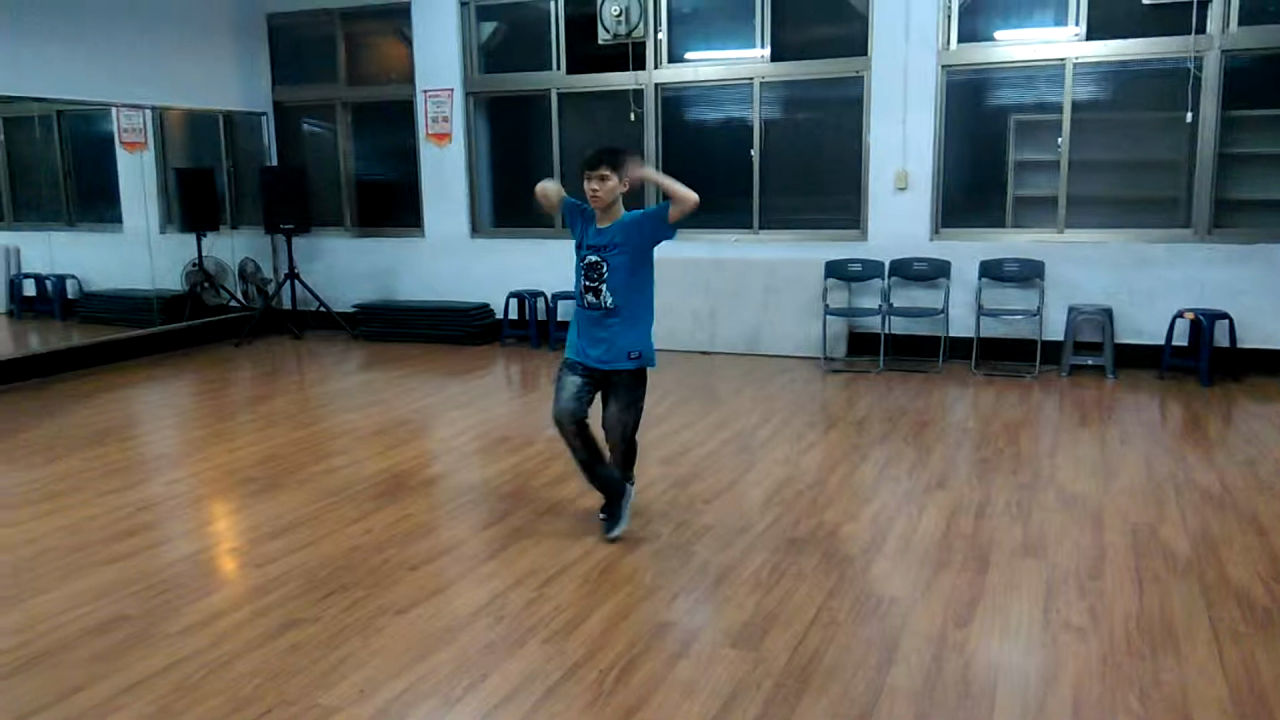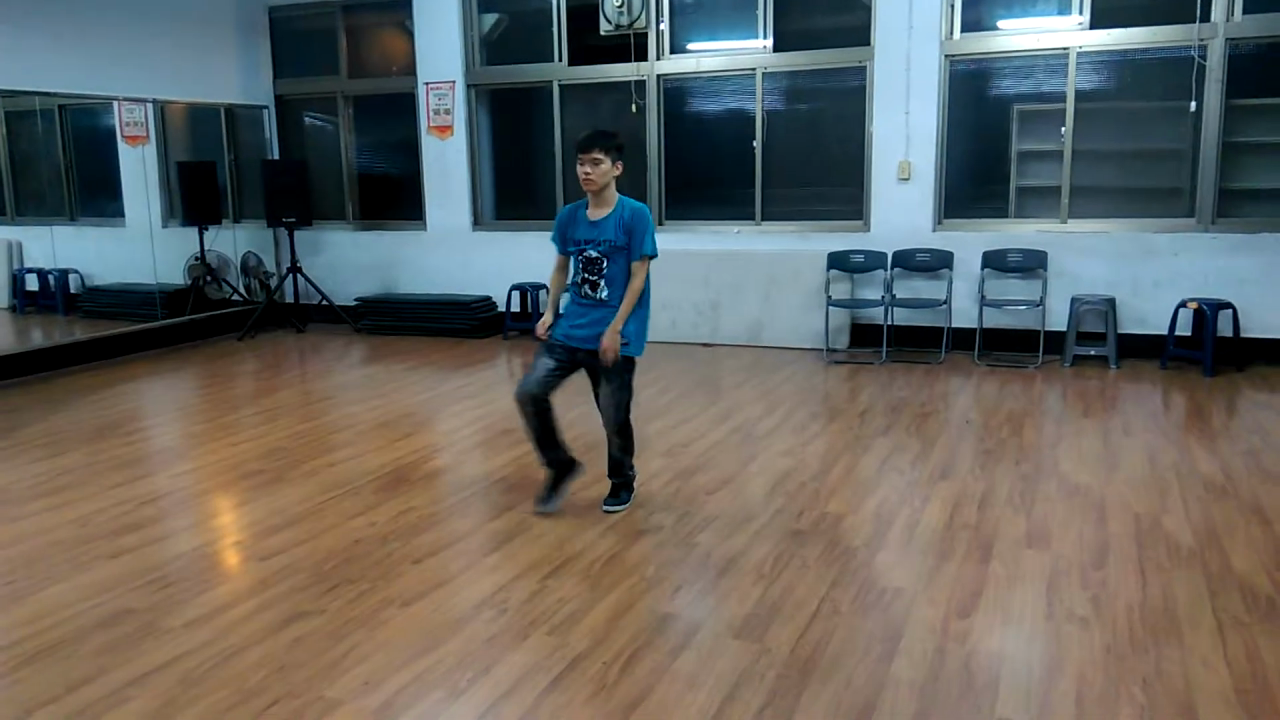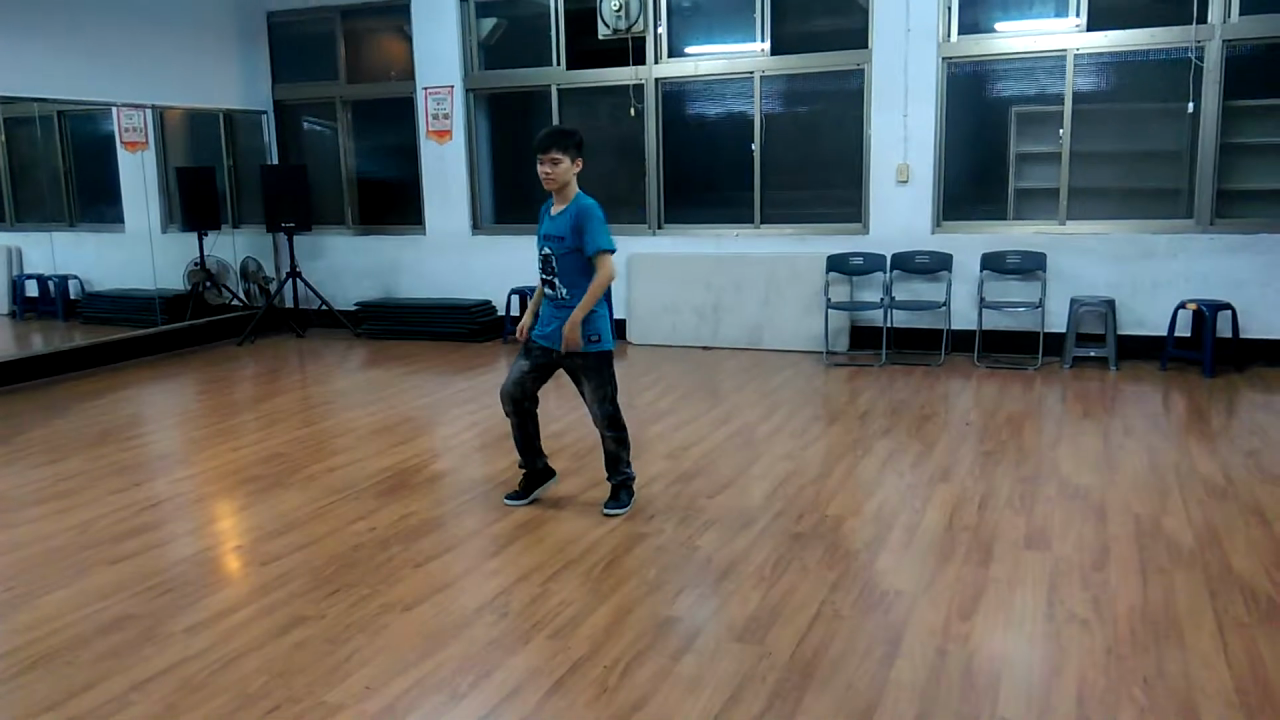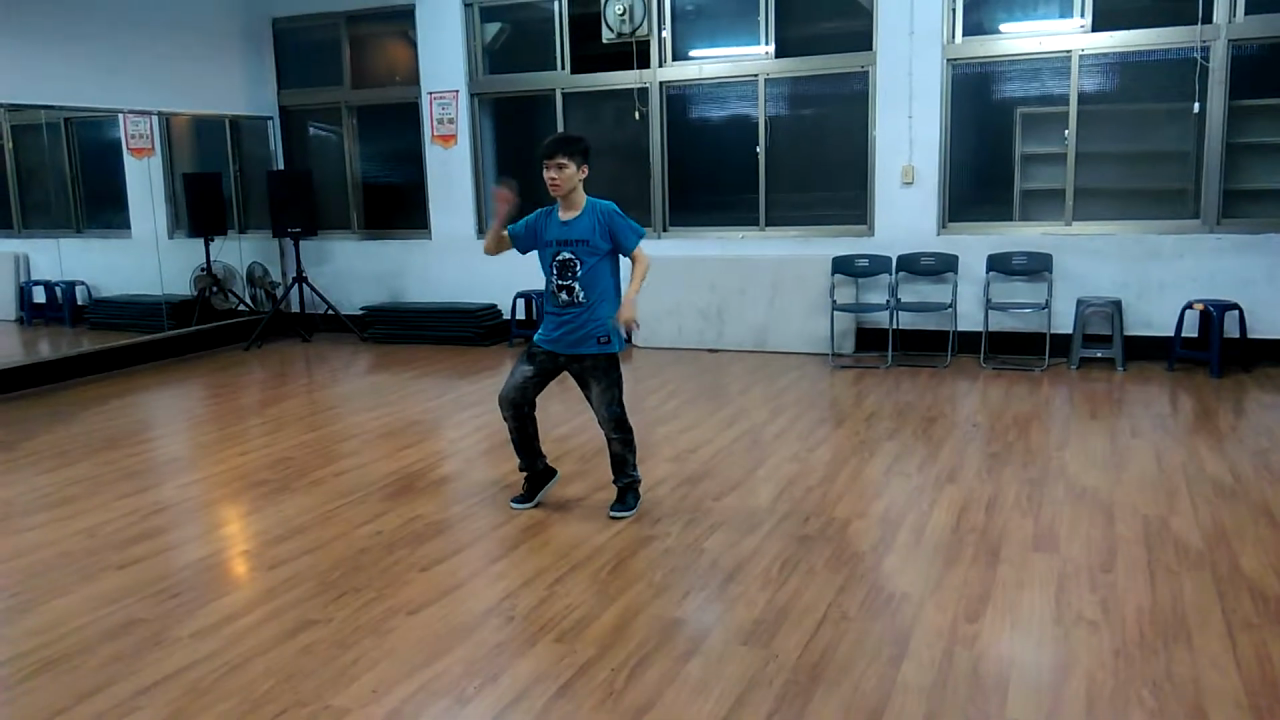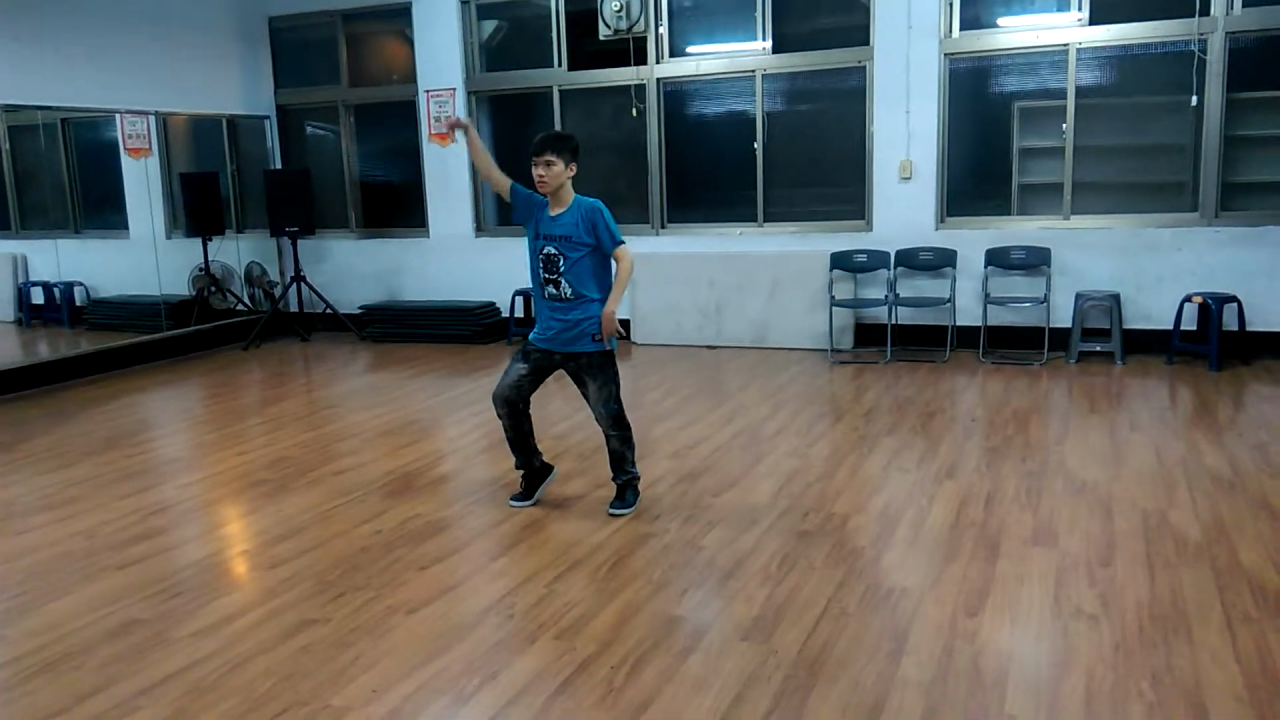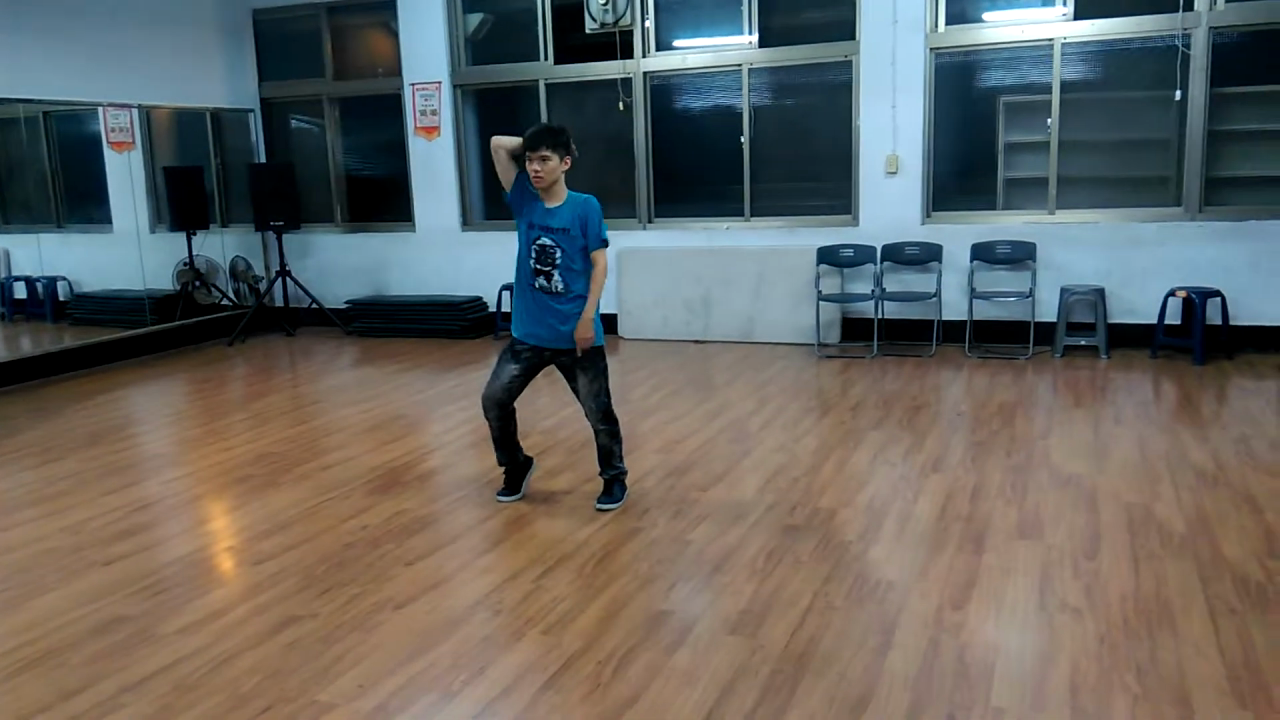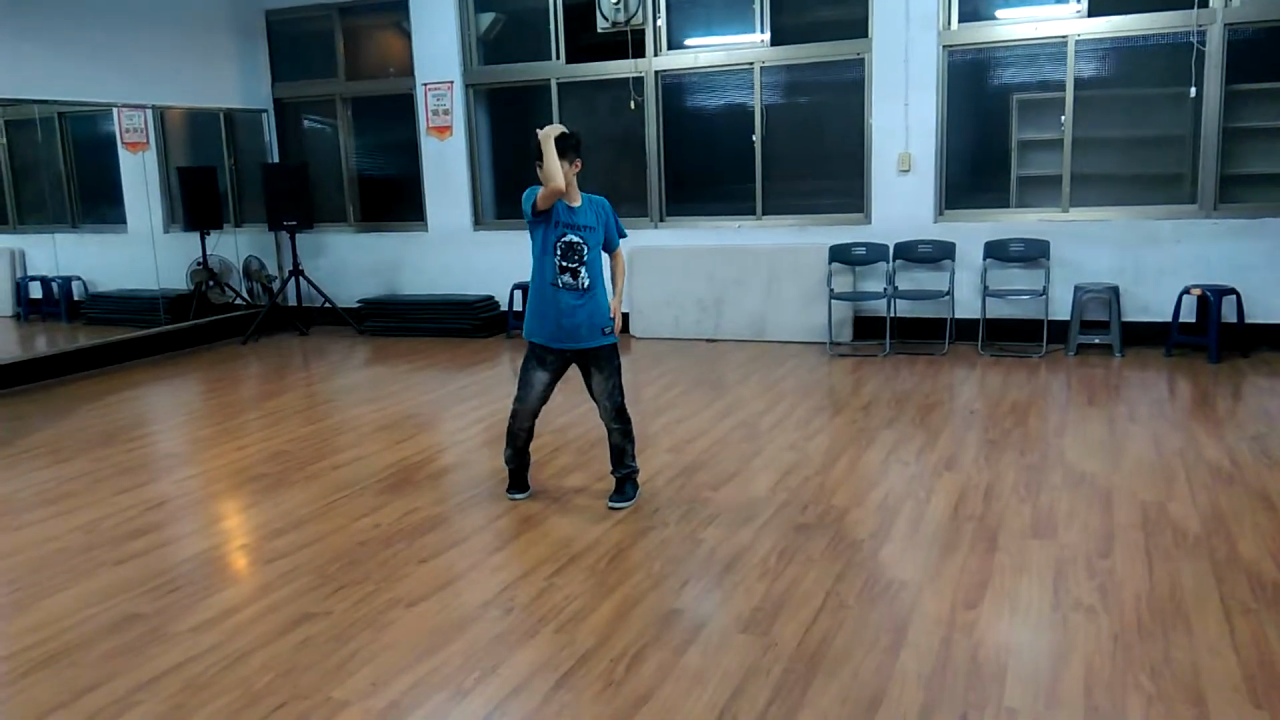
dt=0.5s
person 1, frame 1
left shoulder: (641, 223)
right shoulder: (581, 218)
left elbow: (691, 202)
right elbow: (542, 192)
left wrist: (648, 174)
right wrist: (568, 193)
left hip: (627, 350)
right hip: (582, 348)
left knee: (619, 433)
right knee: (566, 415)
left ankle: (620, 487)
right ankle: (613, 488)
person 1, frame 2
left shoulder: (635, 214)
right shoulder: (569, 217)
left elbow: (638, 278)
left wrist: (615, 329)
right wrist: (549, 312)
left hip: (614, 335)
right hip: (569, 330)
left knee: (614, 418)
right knee: (529, 392)
left ankle: (622, 481)
right ankle: (561, 467)
person 1, frame 3
left shoulder: (587, 211)
right shoulder: (546, 211)
left elbow: (606, 272)
left wrist: (575, 319)
right wrist: (530, 314)
left hip: (586, 334)
right hip: (547, 328)
left knee: (604, 413)
right knee: (513, 393)
left ankle: (622, 482)
right ankle: (537, 471)
person 1, frame 4
left shoulder: (606, 214)
right shoulder: (541, 220)
left elbow: (640, 259)
right elbow: (493, 247)
left wrist: (629, 299)
right wrist: (500, 215)
left hip: (596, 339)
right hip: (550, 336)
left knee: (610, 417)
right knee: (512, 399)
left ankle: (628, 485)
right ankle: (538, 473)
person 1, frame 5
left shoulder: (591, 211)
right shoulder: (532, 206)
left elbow: (624, 259)
right elbow: (490, 174)
left wrist: (612, 308)
right wrist: (469, 131)
left hip: (587, 338)
right hip: (545, 335)
left knee: (608, 414)
right knee: (506, 397)
left ankle: (628, 483)
right ankle: (535, 471)
person 1, frame 6
left shoulder: (585, 206)
right shoulder: (524, 201)
left elbow: (599, 264)
right elbow: (497, 145)
left wrist: (587, 318)
right wrist: (531, 143)
left hip: (575, 332)
right hip: (529, 332)
left knee: (598, 410)
right knee: (494, 398)
left ankle: (615, 478)
right ankle: (516, 466)
person 1, frame 7
left shoulder: (600, 208)
right shoulder: (535, 202)
left elbow: (616, 256)
right elbow: (556, 188)
left wrist: (616, 300)
right wrist: (546, 139)
left hip: (595, 331)
right hip: (547, 333)
left knee: (612, 409)
right knee: (524, 408)
left ankle: (626, 476)
right ankle: (517, 470)
